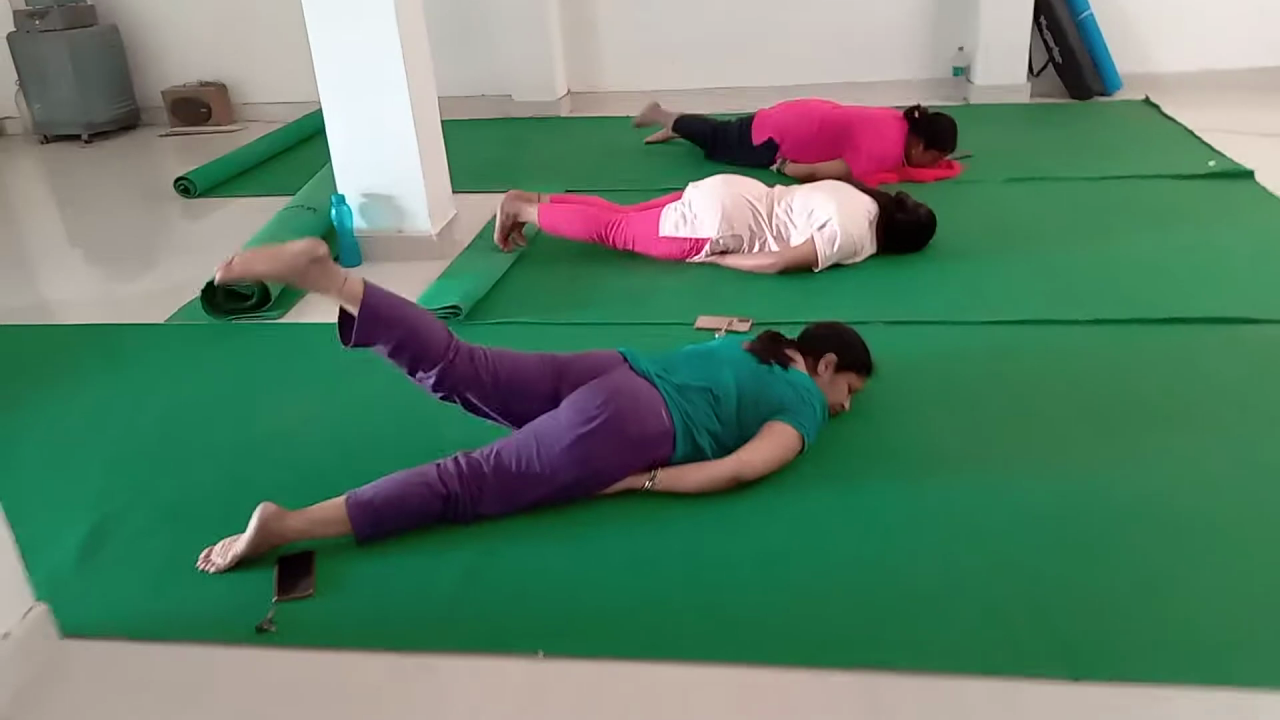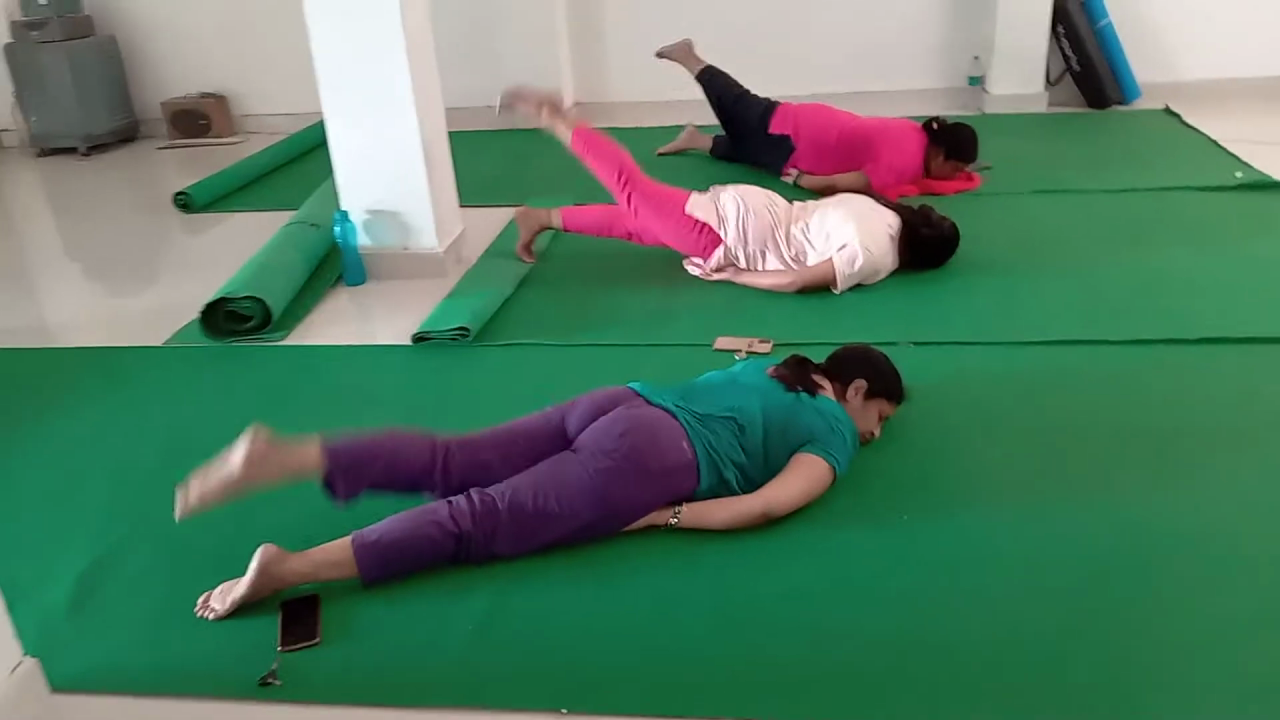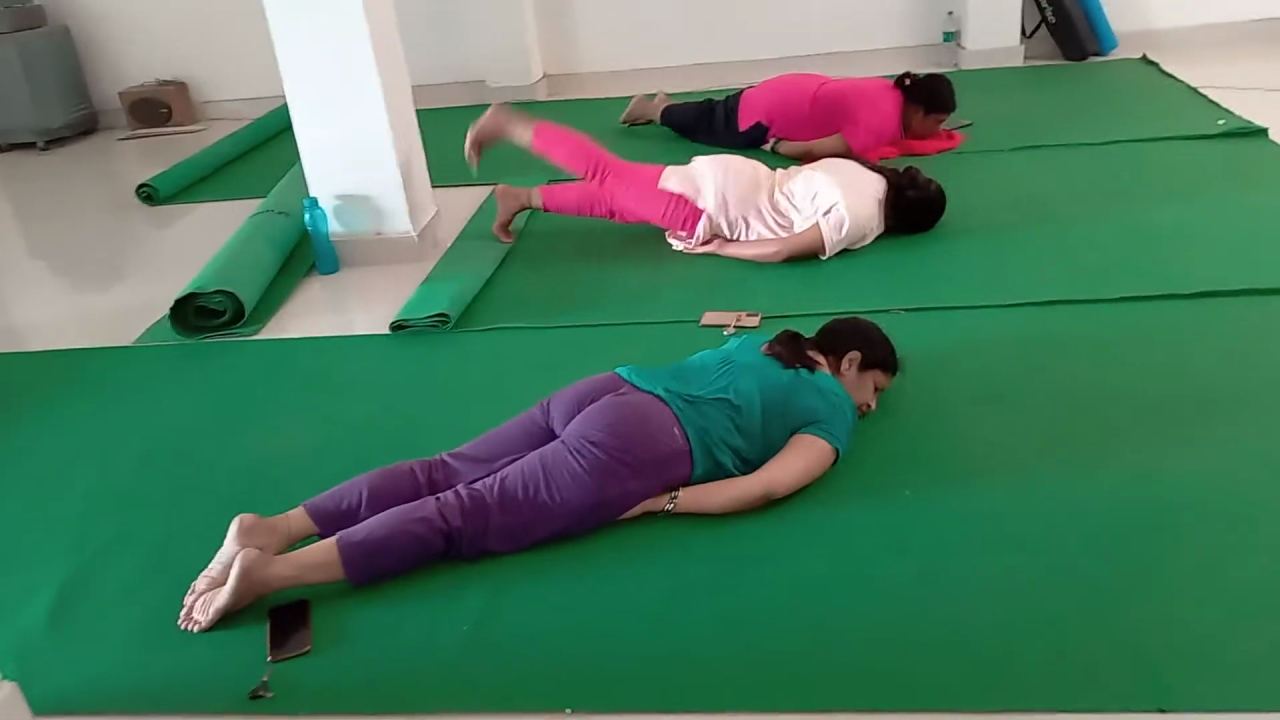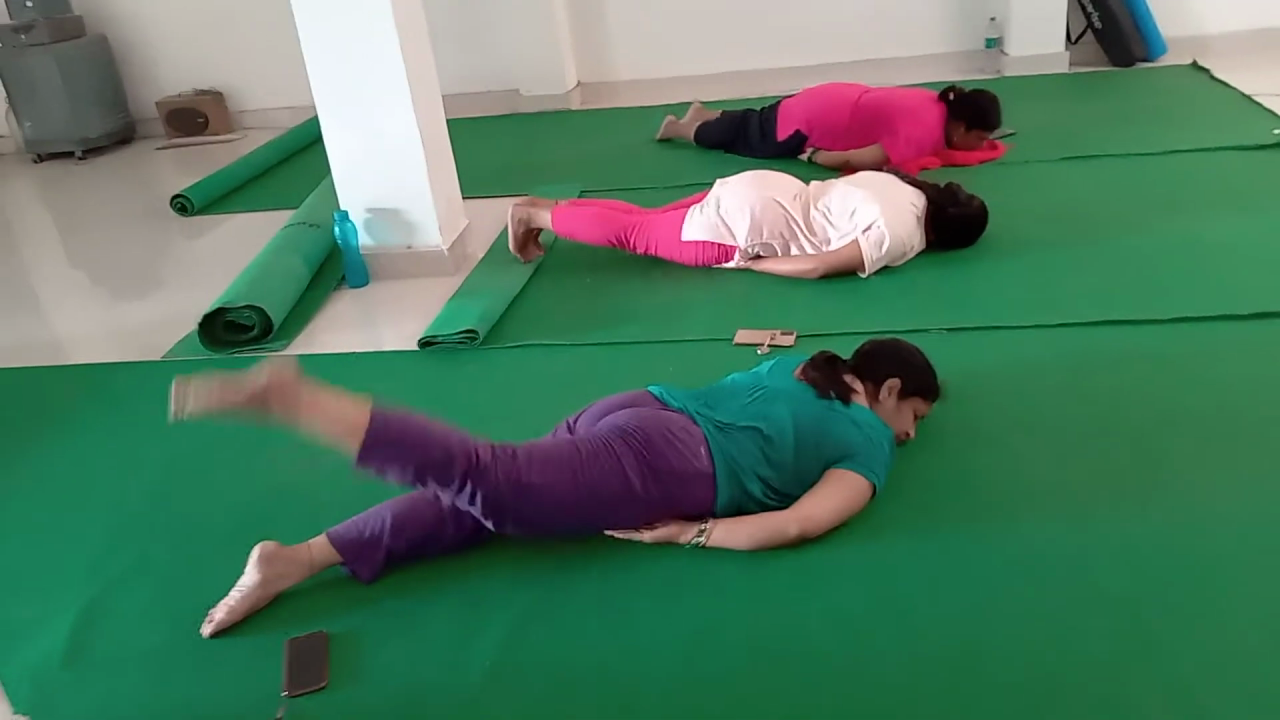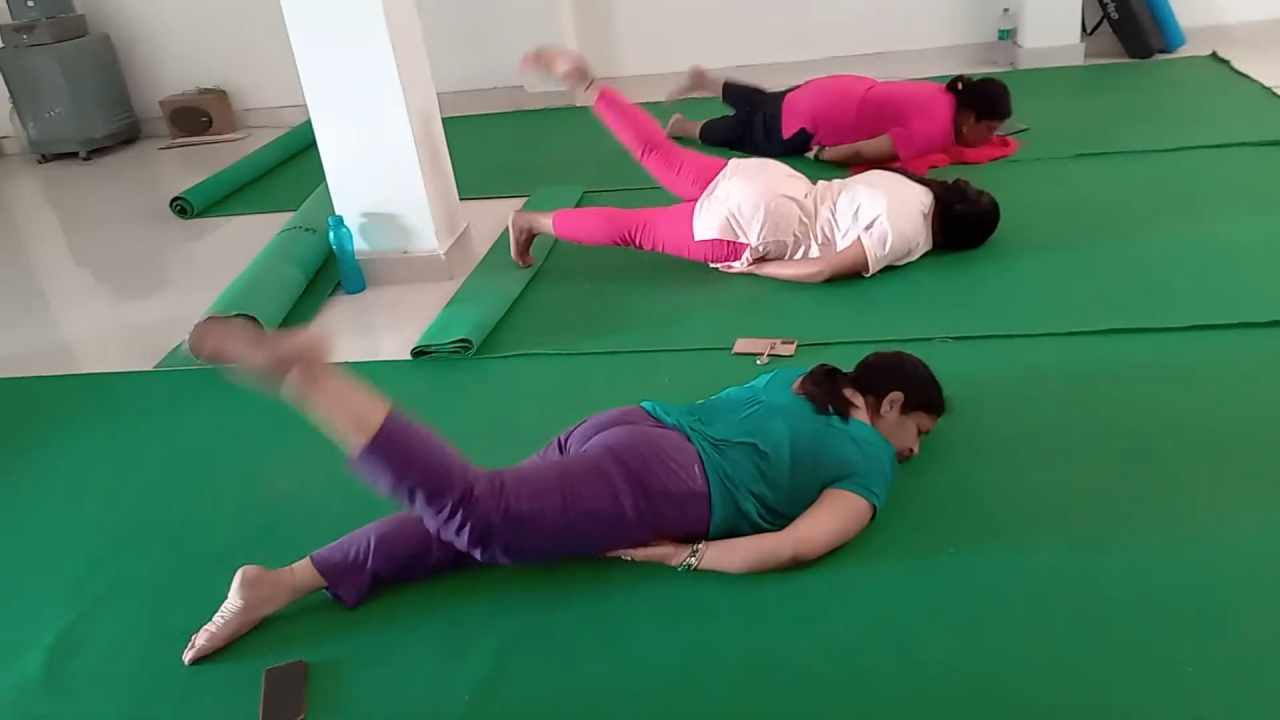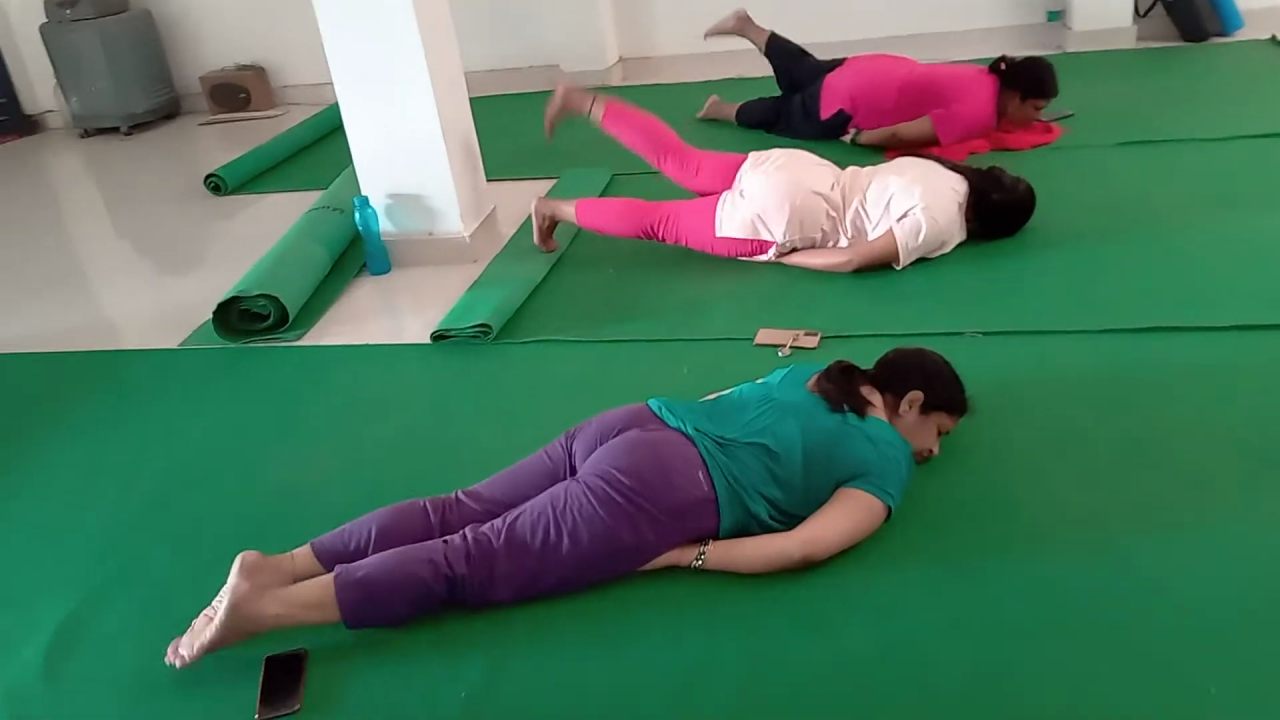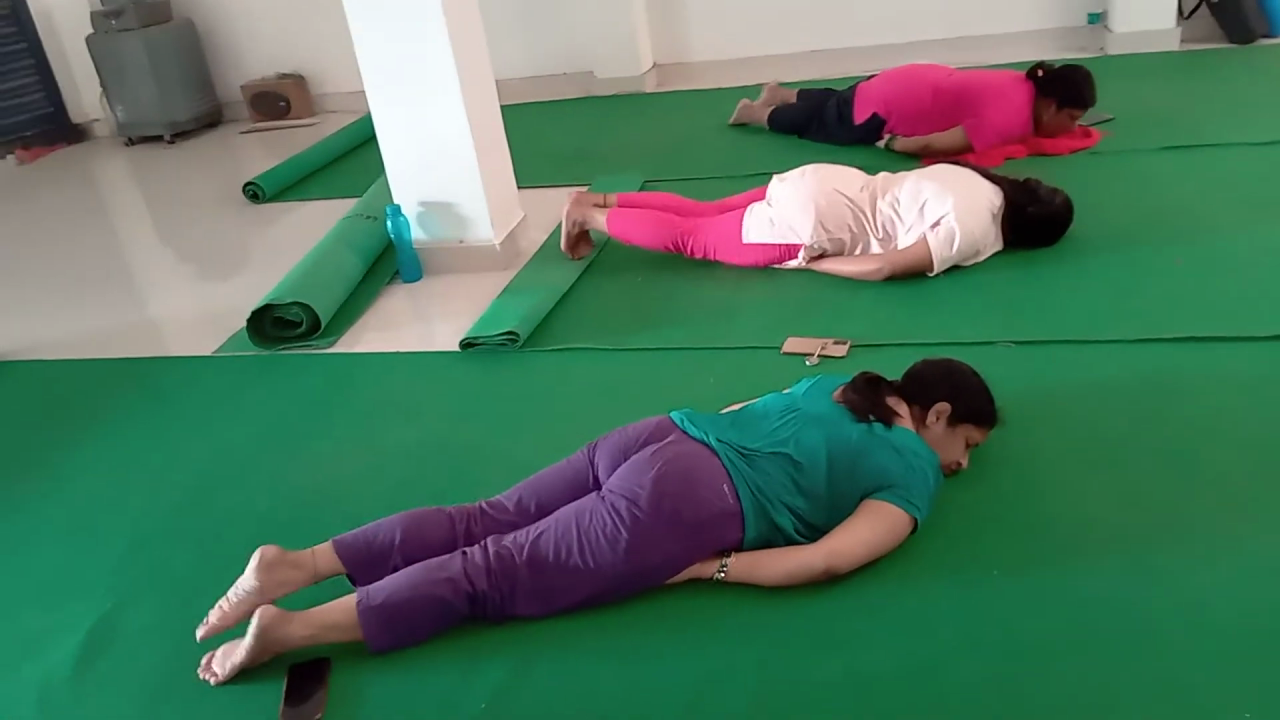
dt=0.5s
person 1, frame 1
left shoulder: (750, 345)
right shoulder: (803, 408)
right elbow: (740, 468)
right wrist: (644, 480)
left hip: (605, 370)
right hip: (626, 425)
left knee: (451, 369)
right knee: (466, 483)
left ankle: (322, 269)
right ankle: (286, 526)
person 1, frame 2
left shoulder: (779, 369)
right shoulder: (833, 434)
right elbow: (766, 505)
right wrist: (668, 515)
left hip: (621, 404)
right hip: (650, 459)
left knee: (446, 465)
right knee: (478, 521)
left ankle: (279, 454)
right ankle: (288, 567)
person 1, frame 3
left shoulder: (769, 344)
right shoulder: (832, 413)
right elbow: (766, 485)
right wrist: (663, 502)
left hip: (598, 393)
right hip: (636, 446)
left knee: (442, 476)
right knee: (466, 519)
left ankle: (271, 527)
right ankle: (269, 571)
person 1, frame 4
left shoulder: (803, 369)
right shoulder: (868, 445)
right elbow: (798, 524)
right wrist: (687, 531)
left hip: (631, 407)
right hip: (661, 459)
left knee: (462, 496)
right knee: (488, 483)
left ankle: (292, 559)
right ankle: (285, 395)
person 1, frame 5
left shoulder: (801, 382)
right shoulder: (868, 469)
right elbow: (795, 544)
right wrist: (679, 554)
left hip: (624, 423)
right hip: (655, 479)
left knee: (451, 525)
right knee: (475, 514)
left ankle: (279, 584)
right ankle: (303, 370)
person 1, frame 6
left shoulder: (816, 377)
right shoulder: (886, 463)
right elbow: (806, 546)
right wrist: (688, 554)
left hip: (630, 425)
right hip: (659, 491)
left knee: (457, 514)
right knee: (470, 563)
left ankle: (274, 567)
right ankle: (267, 608)
person 1, frame 7
left shoulder: (845, 386)
right shoulder: (913, 475)
right elbow: (832, 558)
right wrist: (712, 566)
left hip: (654, 436)
right hip: (681, 506)
left knee: (478, 525)
right knee: (493, 575)
left ankle: (292, 563)
right ankle: (290, 628)
person 2, frame 1
left shoulder: (858, 196)
right shoulder: (853, 238)
right elbow: (778, 262)
right wrist: (718, 260)
left hip: (730, 193)
right hip: (716, 223)
left knee: (621, 214)
right knee: (615, 230)
left ankle: (532, 199)
right ankle: (520, 210)
person 2, frame 2
left shoulder: (879, 209)
right shoulder: (874, 257)
right elbow: (798, 282)
right wrist: (733, 276)
left hip: (754, 207)
right hip: (736, 230)
left knee: (632, 224)
right knee: (633, 193)
left ankle: (544, 219)
right ankle: (553, 115)
person 2, frame 3
left shoulder: (863, 173)
right shoulder: (861, 222)
right elbow: (782, 251)
right wrist: (719, 247)
left hip: (732, 176)
right hip: (716, 200)
left knee: (611, 200)
right knee: (605, 176)
left ankle: (523, 197)
right ankle: (509, 125)
person 2, frame 4
left shoulder: (902, 185)
right shoulder: (900, 236)
right elbow: (819, 266)
right wrist: (752, 263)
left hip: (763, 188)
right hip: (746, 228)
left knee: (645, 219)
right knee: (634, 234)
left ankle: (547, 205)
right ankle: (536, 216)
person 2, frame 5
left shoulder: (911, 187)
right shoulder: (906, 236)
right elbow: (822, 270)
right wrist: (753, 268)
left hip: (766, 183)
right hip: (753, 226)
left knee: (657, 153)
right knee: (636, 230)
left ankle: (580, 77)
right ankle: (533, 224)
person 2, frame 6
left shoulder: (944, 171)
right shoulder: (939, 223)
right elbow: (853, 260)
right wrist: (781, 255)
left hip: (796, 174)
right hip: (783, 216)
left knee: (676, 158)
right knee: (661, 221)
left ankle: (583, 102)
right ankle: (558, 208)
person 2, frame 7
left shoulder: (979, 180)
right shoulder: (973, 233)
right elbow: (885, 267)
right wrist: (815, 263)
left hip: (824, 184)
right hip: (813, 223)
left knee: (701, 211)
right knee: (693, 236)
left ankle: (600, 200)
right ankle: (589, 217)
person 3, frame 1
left shoulder: (901, 122)
right shoulder: (884, 153)
right elbow: (816, 172)
right wrist: (783, 167)
left hip: (803, 118)
right hip: (778, 134)
left knee: (724, 138)
right knee: (720, 138)
left ankle: (678, 126)
right ankle: (661, 117)
person 3, frame 2
left shoulder: (919, 134)
right shoulder: (904, 166)
right elbow: (834, 185)
right wrist: (797, 179)
left hip: (813, 126)
right hip: (790, 135)
left knee: (744, 147)
right knee: (736, 105)
left ankle: (697, 140)
right ankle: (688, 58)
person 3, frame 3
left shoulder: (896, 91)
right shoulder: (882, 126)
right elbow: (813, 150)
right wrist: (774, 146)
left hip: (793, 92)
right hip: (766, 115)
left knee: (715, 117)
right knee: (706, 124)
left ankle: (666, 104)
right ankle: (650, 108)
person 3, frame 4
left shoulder: (939, 103)
right shoulder: (925, 136)
right elbow: (851, 160)
right wrist: (812, 156)
left hip: (834, 100)
right hip: (806, 124)
left knee: (753, 126)
right knee: (746, 136)
left ankle: (703, 114)
right ankle: (681, 129)
person 3, frame 5
left shoulder: (949, 98)
right shoulder: (935, 131)
right elbow: (859, 153)
right wrist: (819, 153)
left hip: (839, 94)
right hip: (810, 119)
left knee: (763, 108)
right knee: (747, 134)
left ankle: (702, 79)
right ankle: (687, 127)
person 3, frame 6
left shoulder: (992, 78)
right shoulder: (978, 114)
right elbow: (899, 136)
right wrist: (856, 138)
left hip: (874, 74)
right hip: (844, 103)
left knee: (803, 72)
right knee: (783, 117)
left ankle: (745, 25)
right ankle: (724, 110)
person 3, frame 7
left shoulder: (1028, 85)
right shoulder: (1013, 120)
right elbow: (932, 145)
right wrist: (891, 143)
left hip: (908, 84)
right hip: (882, 108)
left knee: (832, 106)
right knee: (817, 121)
left ankle: (780, 94)
right ankle: (756, 113)
